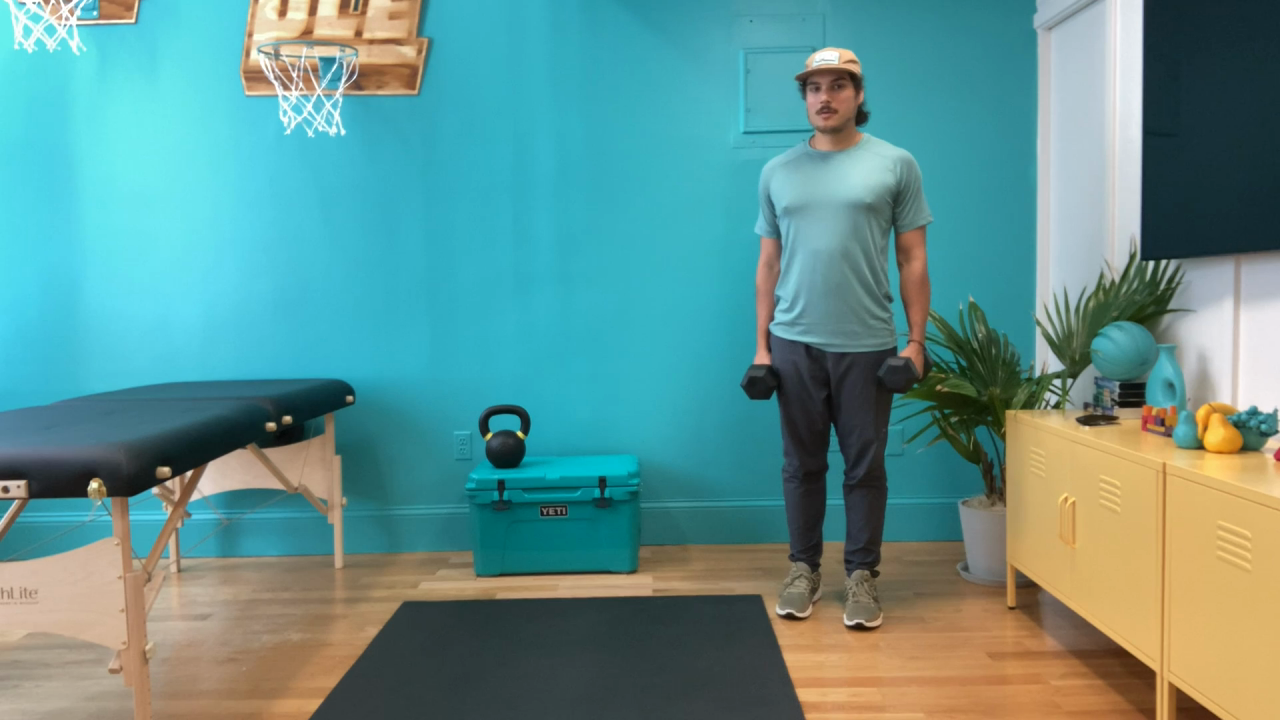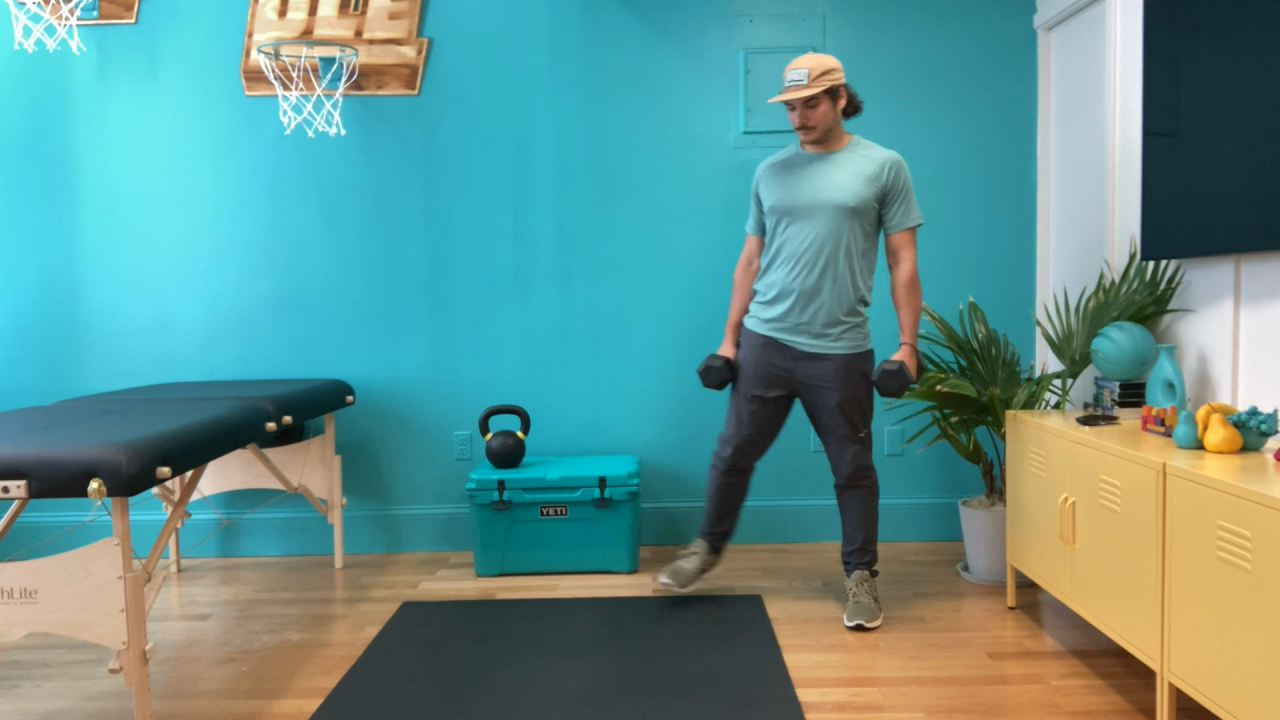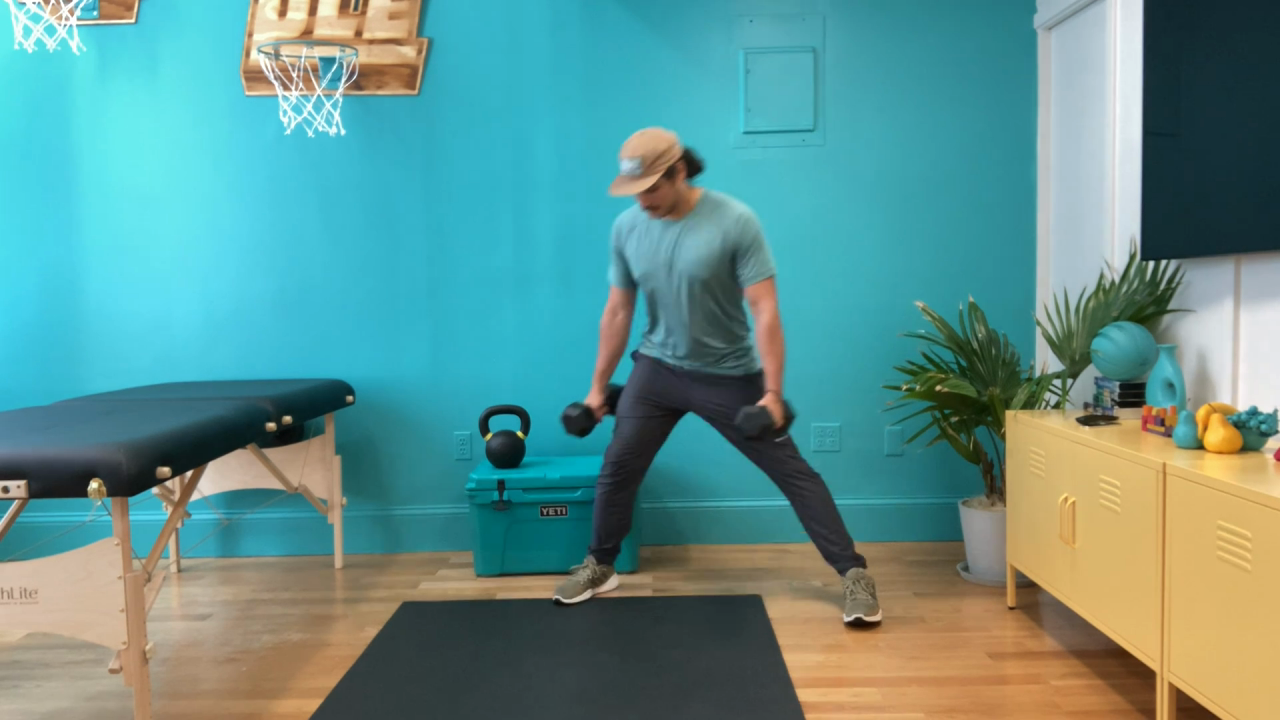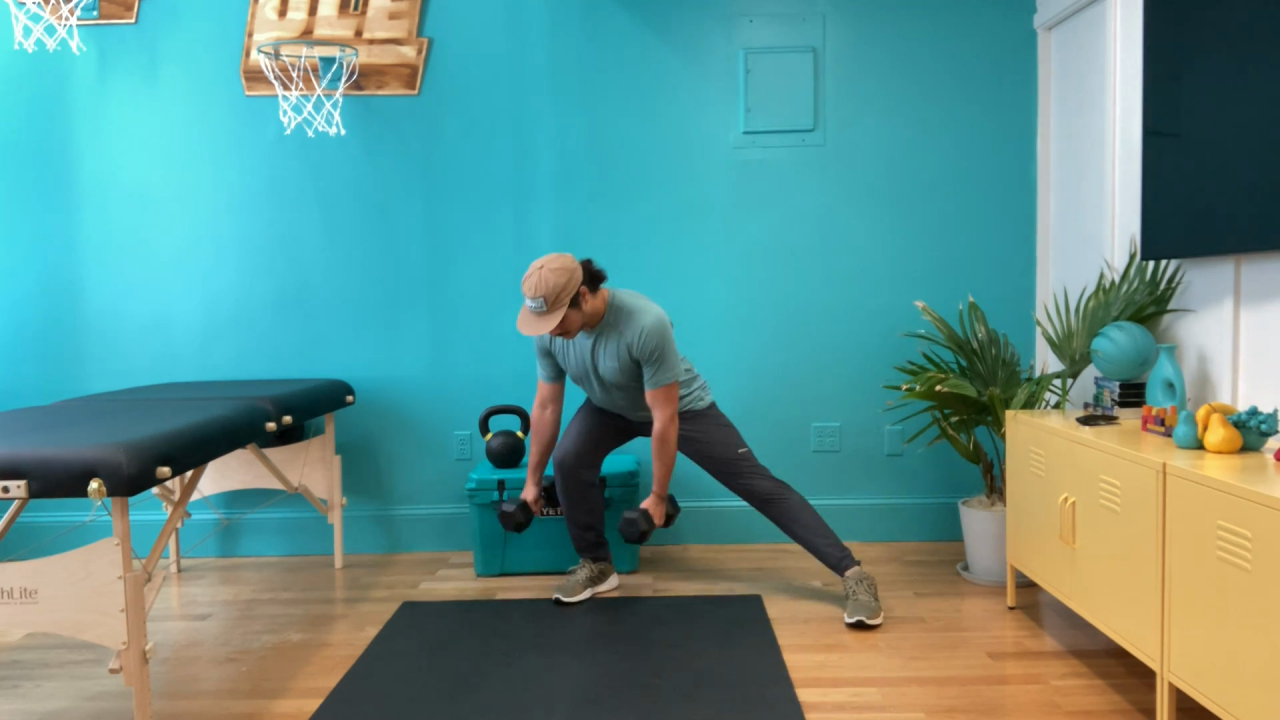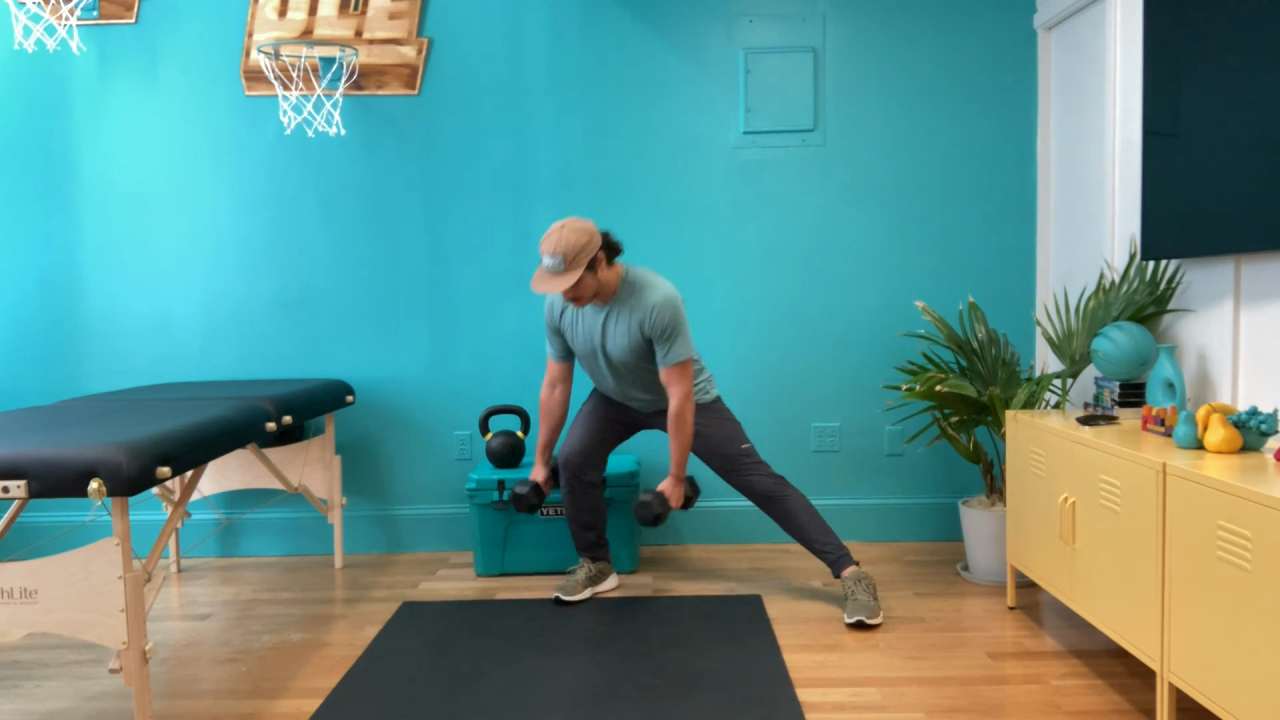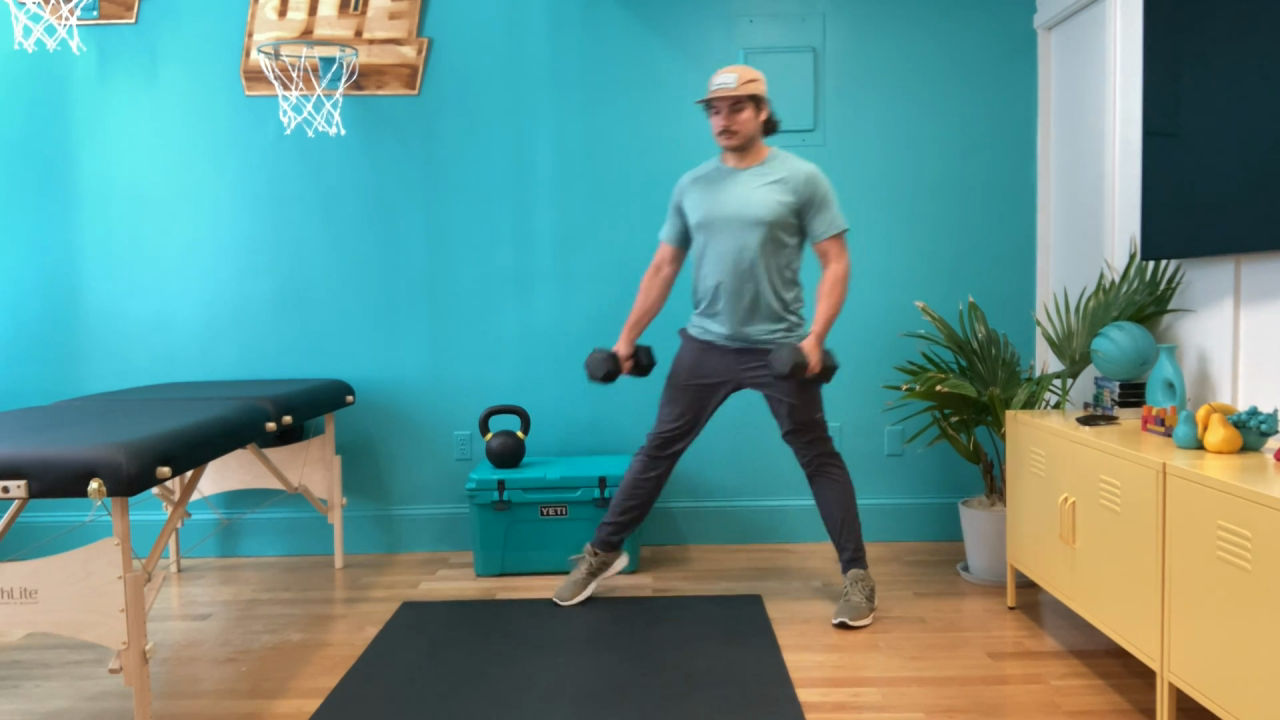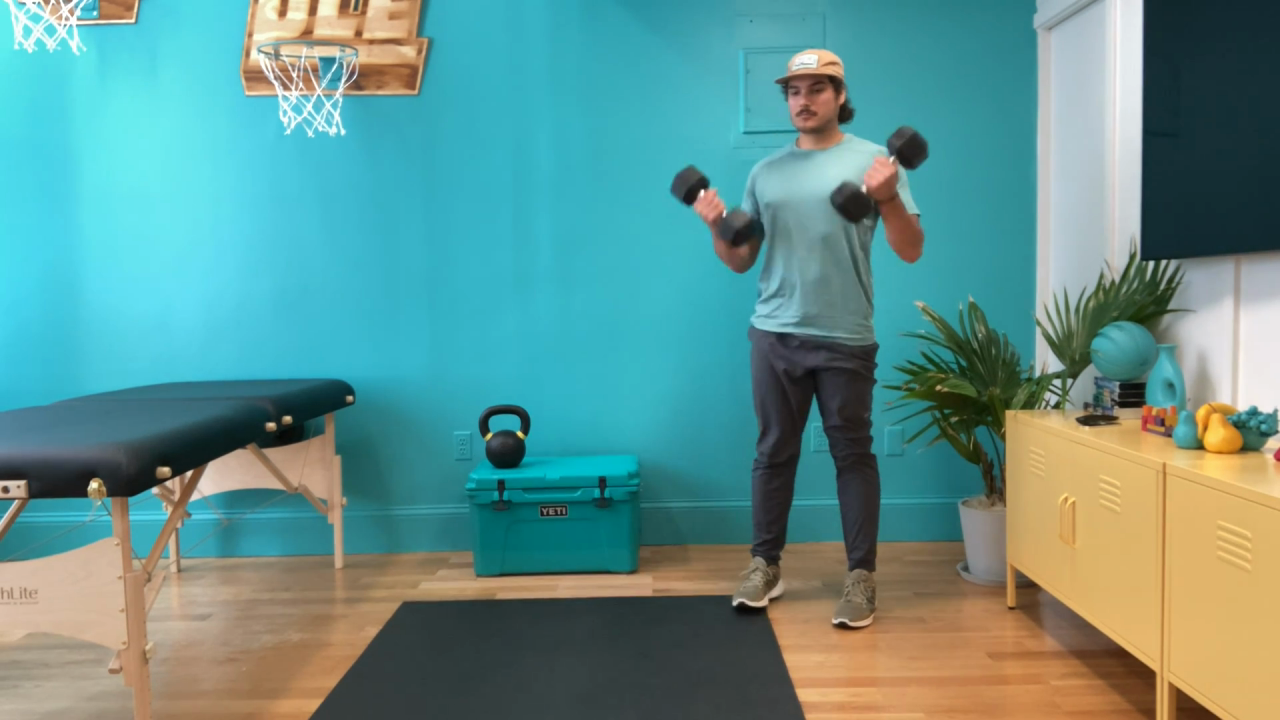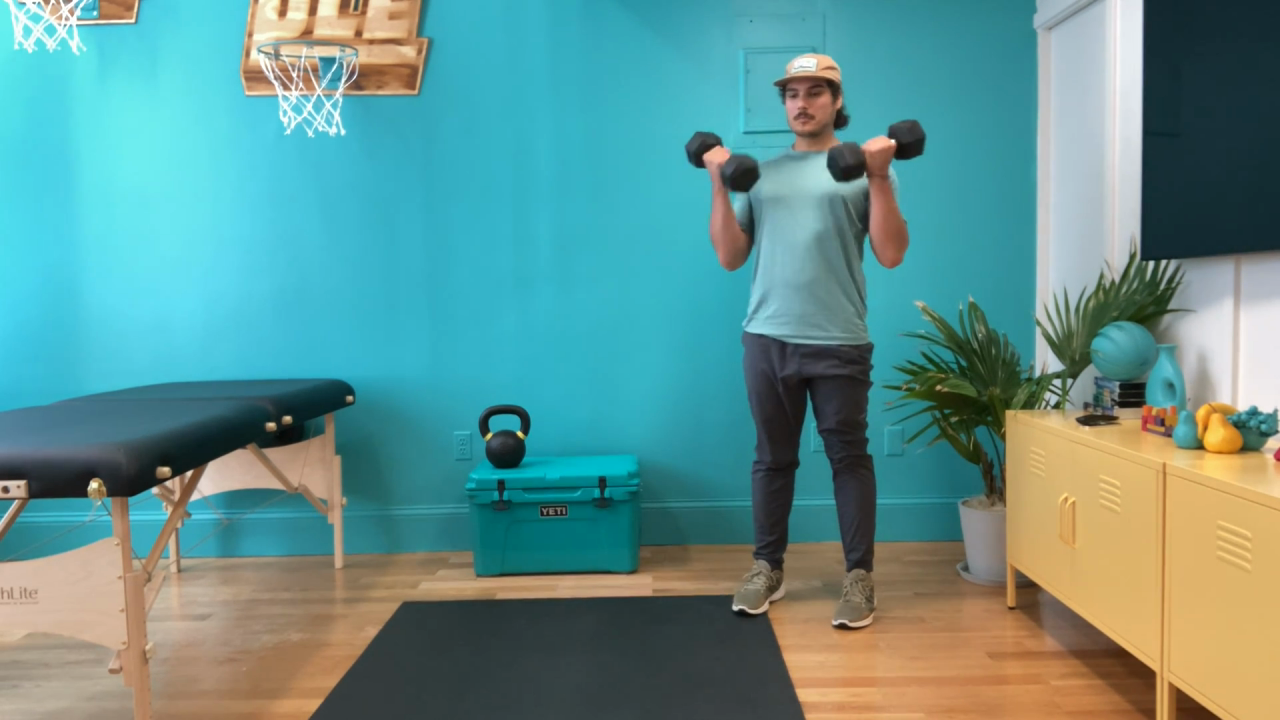
dt=0.5s
person 1, frame 1
left shoulder: (895, 165)
right shoulder: (778, 172)
left elbow: (913, 261)
right elbow: (769, 264)
left wrist: (916, 340)
right wrist: (762, 344)
left hip: (867, 346)
right hip: (796, 344)
left knee: (865, 465)
right knee: (803, 463)
left ankle: (861, 573)
right ankle: (804, 568)
person 1, frame 2
left shoulder: (883, 166)
right shoulder: (772, 170)
left elbow: (903, 260)
right elbow: (751, 258)
left wrist: (908, 342)
right wrist: (730, 336)
left hip: (838, 351)
right hip: (766, 342)
left knee: (852, 469)
right knee: (733, 451)
left ankle: (860, 575)
right ankle: (708, 548)
person 1, frame 3
left shoulder: (734, 222)
right shoulder: (627, 227)
left elbow: (765, 312)
right elbow: (617, 311)
left wrist: (772, 392)
right wrist: (598, 386)
left hip: (729, 371)
right hip: (658, 365)
left knee: (791, 469)
right knee: (620, 462)
left ankle: (853, 571)
right ankle: (600, 564)
person 1, frame 4
left shoulder: (645, 323)
right shoulder: (548, 333)
left elbow: (665, 417)
right elbow: (546, 406)
left wrist: (658, 495)
right wrist: (533, 479)
left hip: (684, 405)
left knee: (758, 484)
right knee: (569, 460)
left ankle: (852, 573)
right ankle: (595, 564)
person 1, frame 5
left shoulder: (657, 300)
right shoulder: (557, 308)
left elbow: (679, 396)
right elbow: (555, 386)
left wrist: (676, 477)
right wrist: (540, 460)
left hip: (688, 396)
right hip: (615, 399)
left knee: (759, 481)
right knee: (574, 461)
left ankle: (850, 572)
right ankle: (595, 564)
person 1, frame 6
left shoulder: (801, 178)
right shoulder: (692, 185)
left elbow: (836, 262)
right elbow: (664, 264)
left wrist: (816, 336)
right wrist: (628, 336)
left hip: (777, 347)
right hip: (706, 343)
left knee: (817, 454)
right knee: (661, 446)
left ankle: (857, 574)
right ankle: (602, 552)
person 1, frame 7
left shoulder: (872, 160)
right shoulder: (765, 171)
left elbow: (913, 250)
right elbow: (741, 258)
left wrist: (888, 198)
right wrist: (718, 226)
left hip: (846, 339)
right hip: (774, 335)
left knee: (853, 454)
right knee: (773, 453)
left ankle: (861, 575)
right ankle: (766, 565)
person 1, frame 8
left shoulder: (866, 164)
right shoulder: (761, 173)
left elbow: (892, 254)
right elbow: (731, 257)
left wrist: (878, 179)
right wrist: (719, 187)
left hip: (839, 343)
right hip: (767, 339)
left knee: (849, 456)
right knee: (773, 457)
left ankle: (859, 576)
right ankle: (767, 567)
